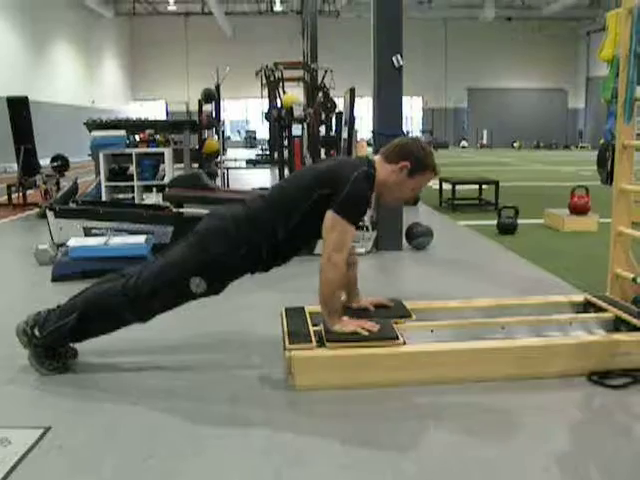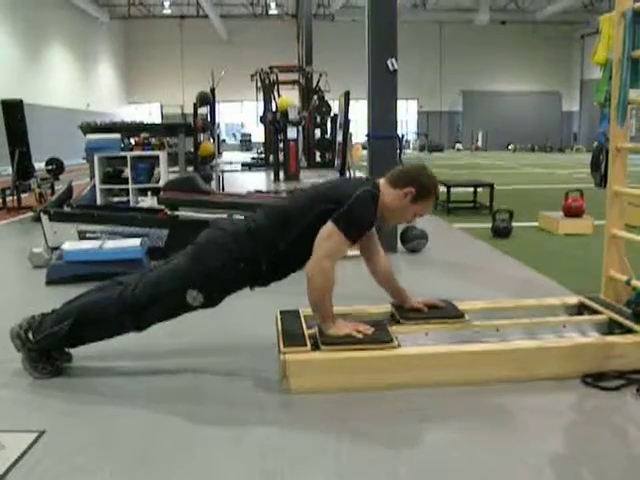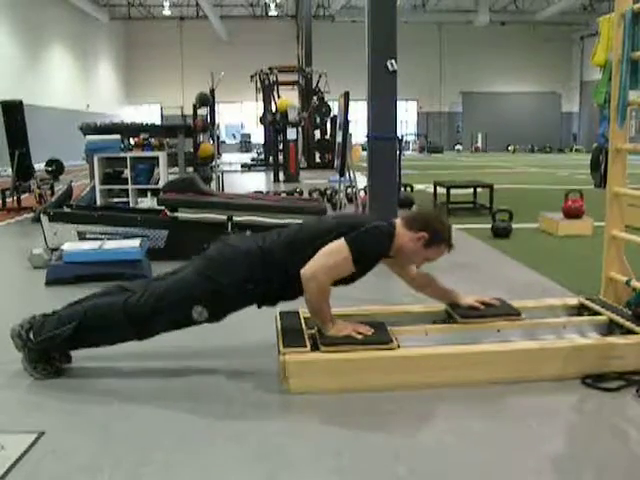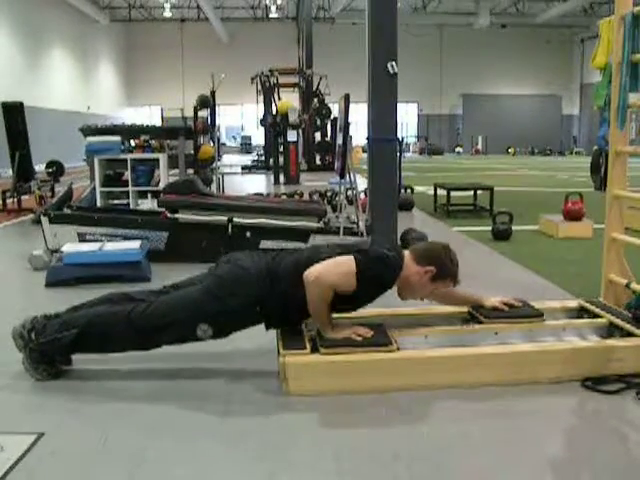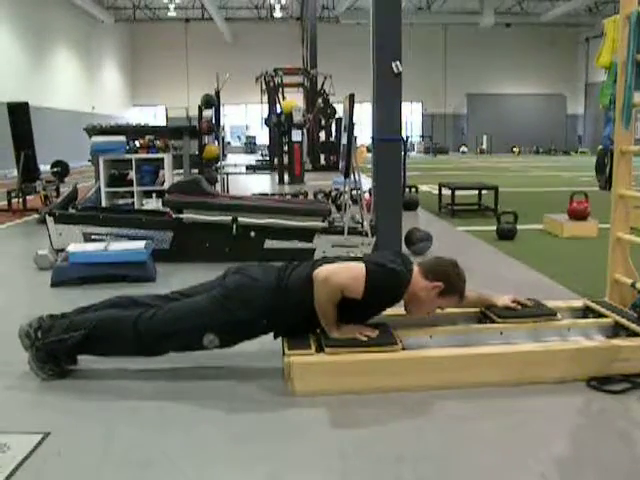
dt=0.5s
person 1, frame 1
left shoulder: (357, 176)
right shoulder: (358, 184)
left elbow: (343, 248)
right elbow: (332, 258)
left wrist: (355, 297)
right wrist: (334, 319)
left hip: (232, 232)
right hip: (230, 244)
left knee: (142, 285)
right knee: (139, 296)
left ankle: (49, 326)
right ankle: (42, 332)
person 1, frame 2
left shoulder: (364, 198)
right shoulder: (362, 202)
left elbow: (375, 257)
right elbow: (319, 267)
left wrist: (406, 301)
right wrist: (328, 324)
left hip: (231, 245)
right hip: (230, 259)
left knee: (137, 293)
right knee: (135, 305)
left ankle: (44, 330)
right ankle: (37, 336)
person 1, frame 3
left shoulder: (382, 234)
right shoulder: (378, 238)
left elbow: (414, 277)
right elbow: (313, 274)
left wrist: (458, 298)
right wrist: (329, 325)
left hip: (239, 257)
right hip: (237, 274)
left knee: (145, 298)
right knee: (140, 314)
left ankle: (47, 328)
right ankle: (40, 336)
person 1, frame 4
left shoulder: (393, 257)
right shoulder: (384, 266)
left elbow: (435, 290)
right elbow: (316, 278)
left wrist: (481, 300)
right wrist: (328, 328)
left hip: (248, 272)
right hip: (245, 294)
left knee: (149, 307)
right knee: (145, 324)
left ankle: (50, 328)
right ankle: (43, 339)
person 1, frame 5
left shoulder: (401, 268)
right shoulder: (392, 281)
left elbow: (445, 291)
right elbow: (325, 276)
left wrist: (493, 299)
right wrist: (334, 328)
left hip: (255, 284)
right hip: (253, 304)
left knee: (156, 309)
right knee: (150, 330)
left ankle: (56, 327)
right ankle: (49, 336)
